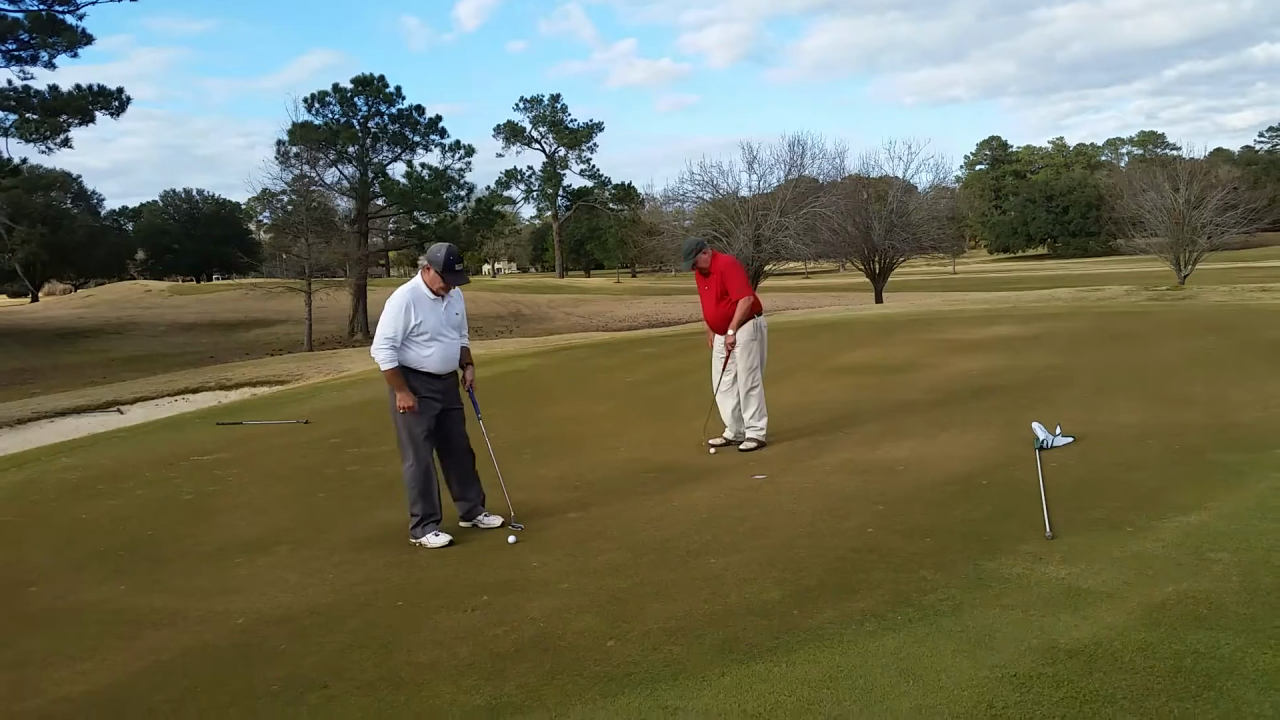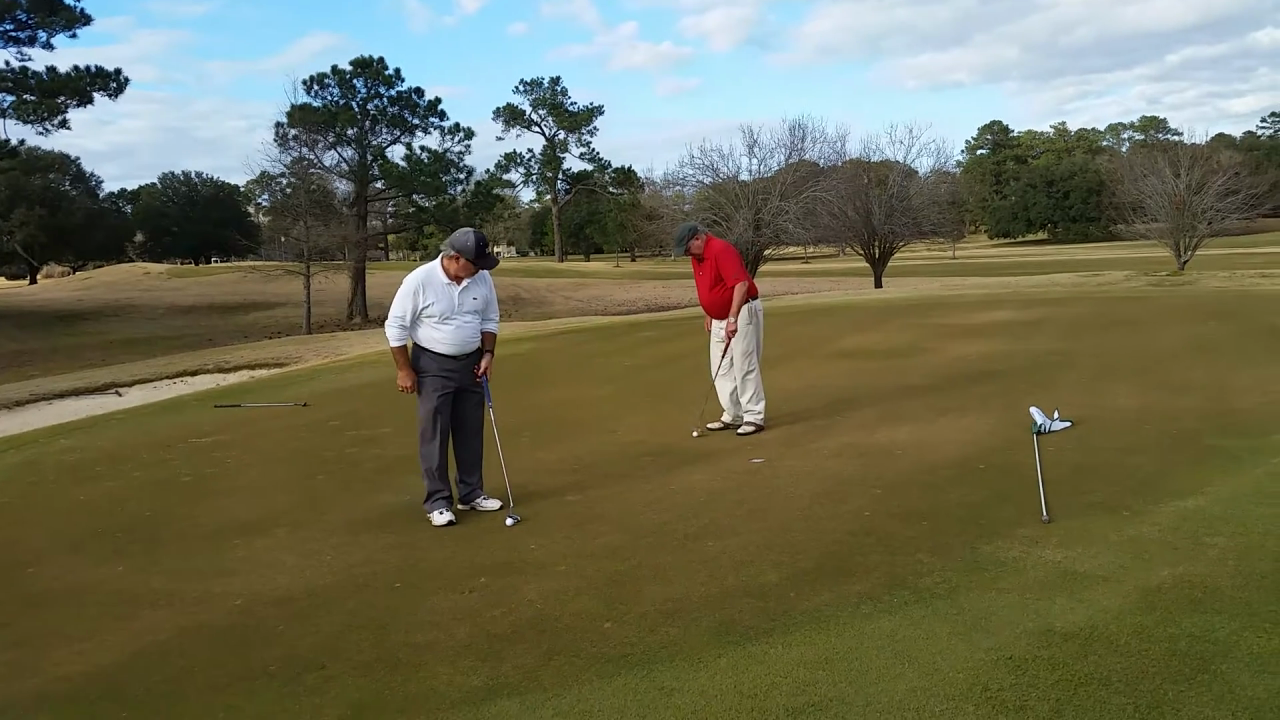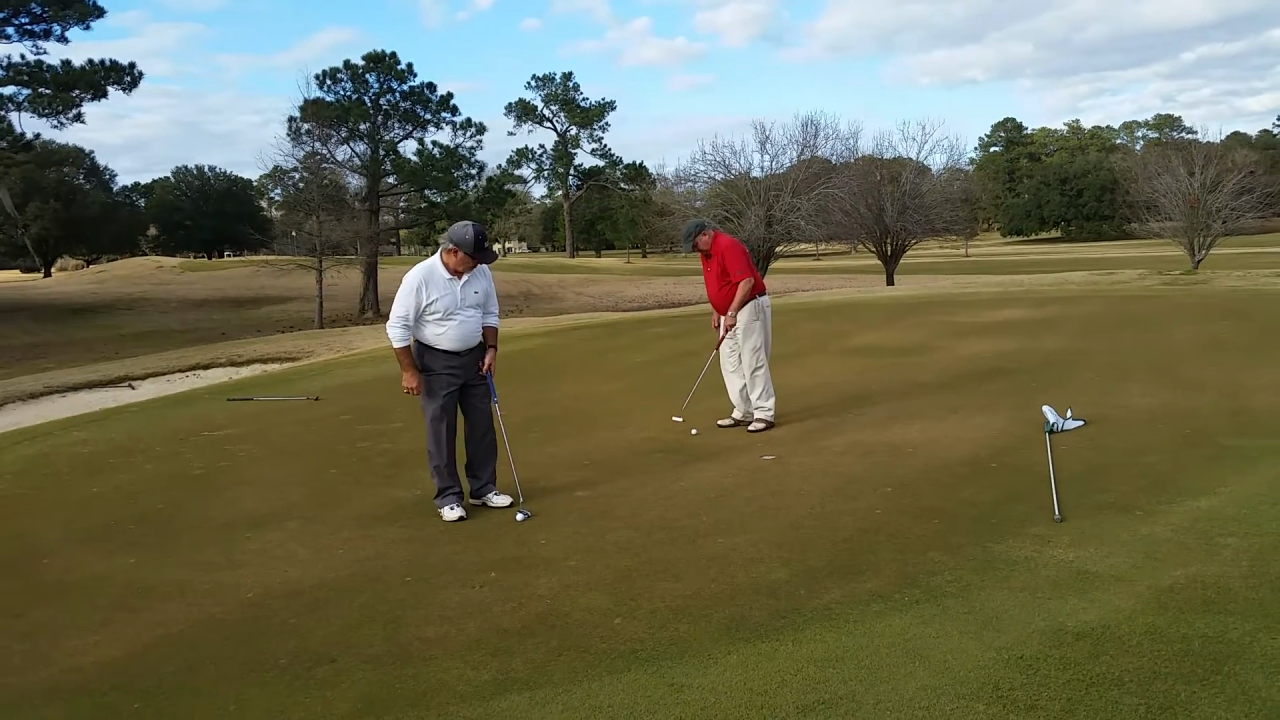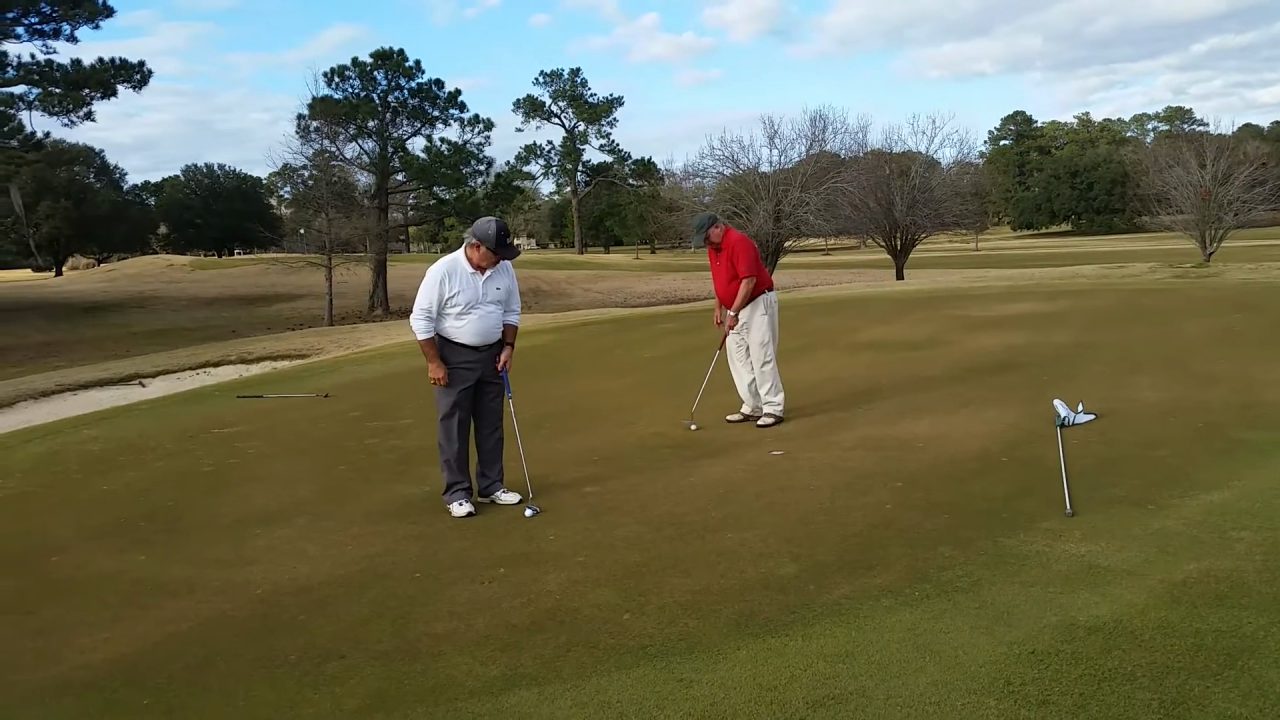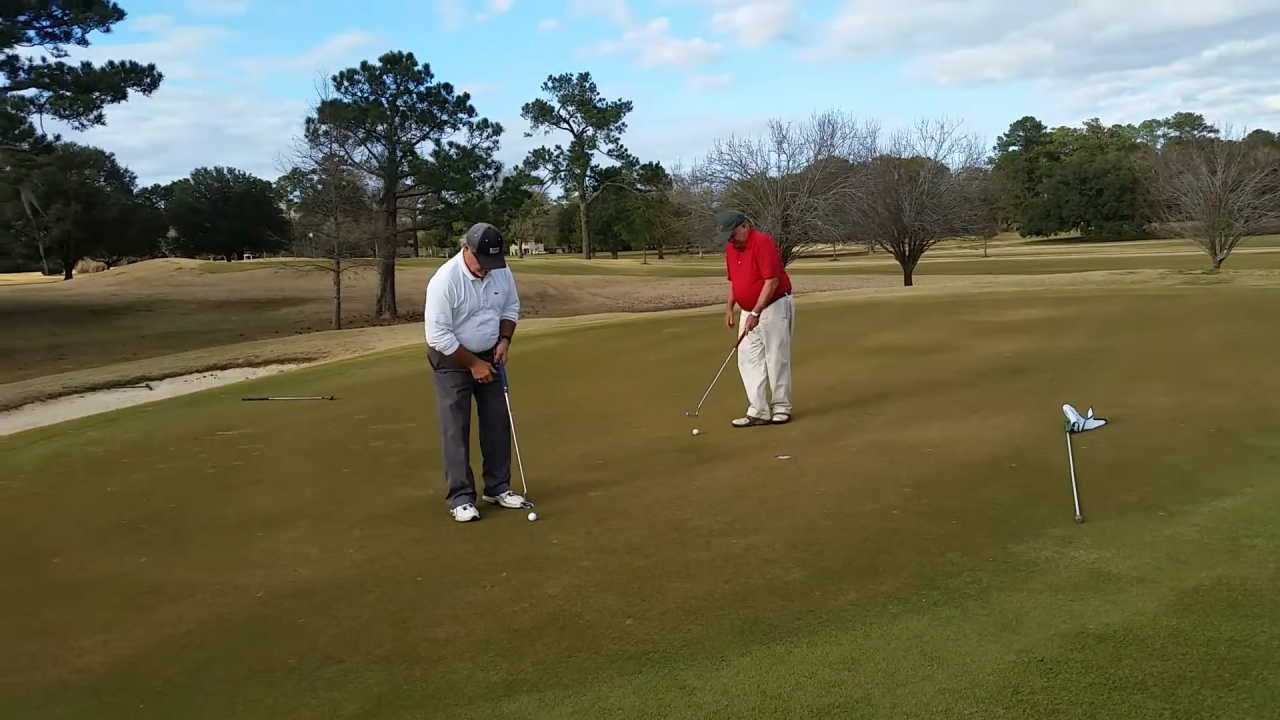
dt=0.7s
person 1, frame 1
left shoulder: (454, 295)
right shoulder: (404, 299)
right elbow: (383, 350)
left wrist: (467, 366)
right wrist: (402, 391)
left hip: (447, 382)
right hip: (415, 384)
left knee: (459, 450)
right knee: (419, 457)
left ankle: (471, 510)
right ankle: (423, 526)
person 1, frame 2
left shoulder: (482, 279)
right shoulder: (419, 281)
left elbow: (489, 319)
right elbow: (396, 327)
left wrist: (488, 354)
right wrist: (404, 370)
left hip: (470, 363)
right hip: (432, 365)
left knee: (471, 431)
right knee: (434, 433)
left ankle: (471, 493)
right ankle: (438, 501)
person 1, frame 3
left shoulder: (481, 272)
right shoulder: (420, 278)
left elbow: (490, 313)
right elbow: (398, 327)
left wrist: (491, 349)
right wrist: (409, 371)
left hip: (473, 358)
right hip: (436, 363)
left knee: (482, 425)
right knee: (441, 430)
left ankle: (483, 488)
right ankle: (448, 496)
person 1, frame 4
left shoulder: (504, 269)
right shoulder: (443, 271)
left elbow: (511, 312)
right elbow: (421, 319)
left wrist: (508, 347)
right wrist: (434, 362)
left hip: (491, 355)
right hip: (454, 357)
left knee: (491, 423)
right knee: (453, 426)
left ankle: (491, 485)
right ankle: (457, 492)
person 1, frame 5
left shoulder: (501, 272)
right shoulder: (445, 280)
left elbow: (511, 308)
right elbow: (438, 335)
left wrist: (504, 340)
right wrist: (473, 364)
left hip: (489, 358)
right hip: (453, 360)
left knee: (497, 423)
right knee: (455, 430)
left ankle: (497, 486)
right ankle: (460, 497)
person 2, frame 1
left shoulder: (728, 265)
right shoulder: (700, 272)
left elbow: (746, 300)
left wrist: (731, 331)
right wrist: (710, 330)
left hip: (745, 329)
right hip: (722, 335)
left knee: (748, 382)
right knee: (723, 384)
left ankle: (756, 433)
right ankle: (735, 432)
person 2, frame 2
left shoulder: (722, 250)
right shoulder: (697, 256)
left elbow: (741, 284)
left wrist: (733, 319)
right wrist: (709, 315)
left hip: (742, 313)
right hip: (720, 319)
left knee: (745, 366)
right knee: (722, 368)
left ankle: (754, 417)
right ankle: (733, 415)
person 2, frame 3
left shoulder: (728, 246)
right shoulder: (706, 252)
left elbow: (746, 282)
left wrist: (731, 313)
right wrist: (717, 311)
left hip: (750, 309)
right hip: (729, 313)
left knee: (754, 362)
right knee: (731, 364)
left ankle: (764, 414)
right ankle: (743, 412)
person 2, frame 4
left shoulder: (739, 241)
right shoulder: (713, 247)
left elbow: (749, 281)
left wrist: (733, 313)
right wrist: (719, 307)
left hip: (758, 304)
right hip: (736, 309)
left knee: (761, 356)
right knee: (738, 359)
left ankle: (773, 408)
right ankle: (752, 407)
person 2, frame 5
left shoulder: (763, 243)
right shoulder: (731, 247)
left elbow: (772, 281)
left wrist: (755, 313)
right wrist: (729, 308)
left hip: (774, 308)
right hip: (749, 311)
left knee: (776, 359)
right knee: (748, 360)
left ankle: (781, 407)
right ankle: (759, 411)
